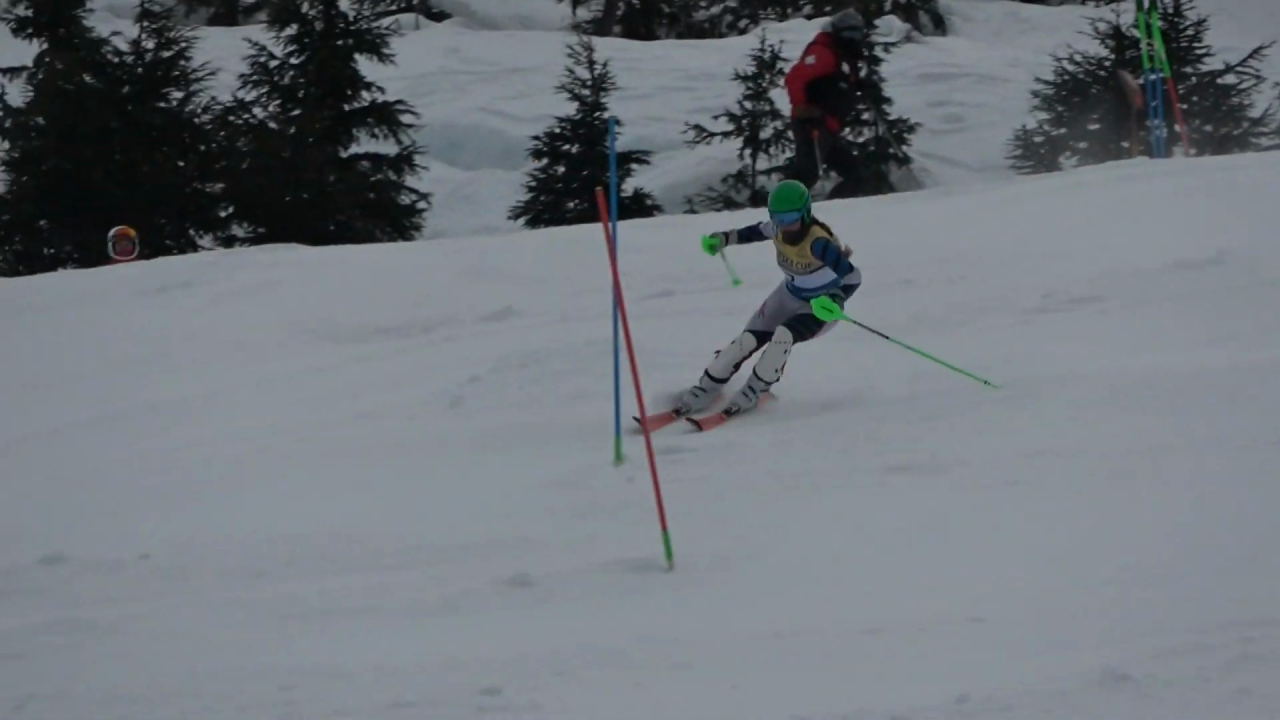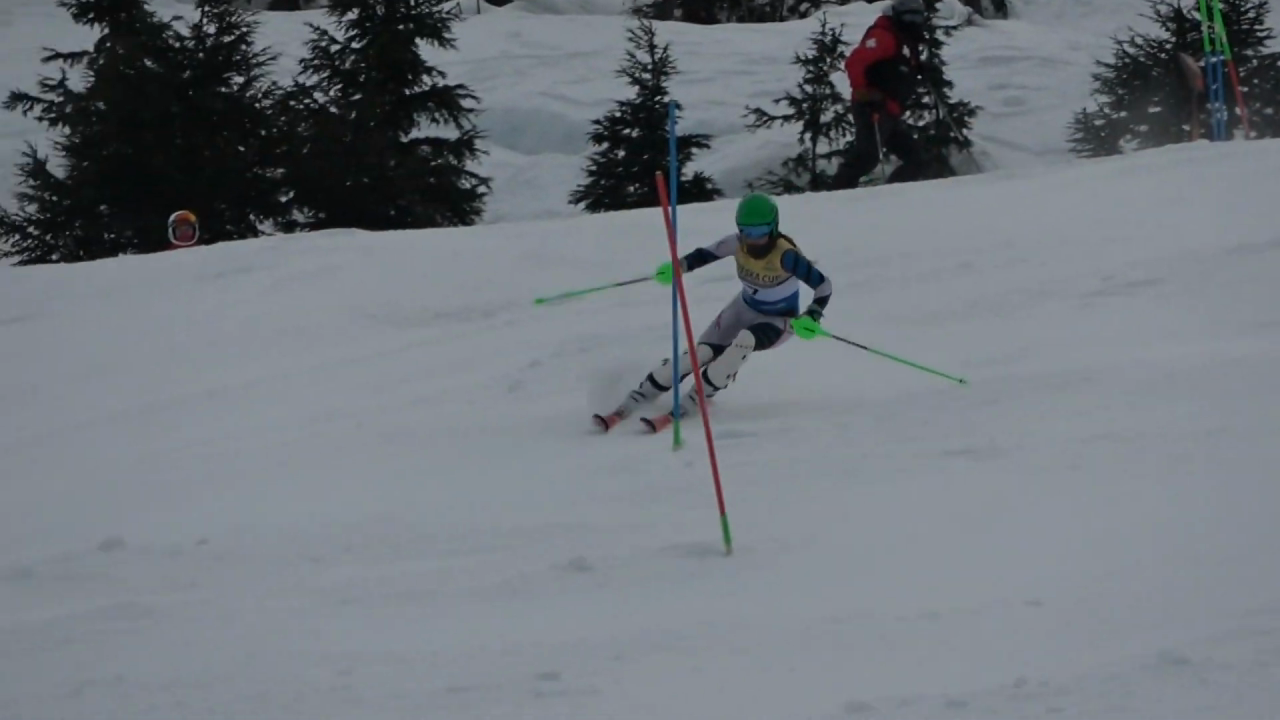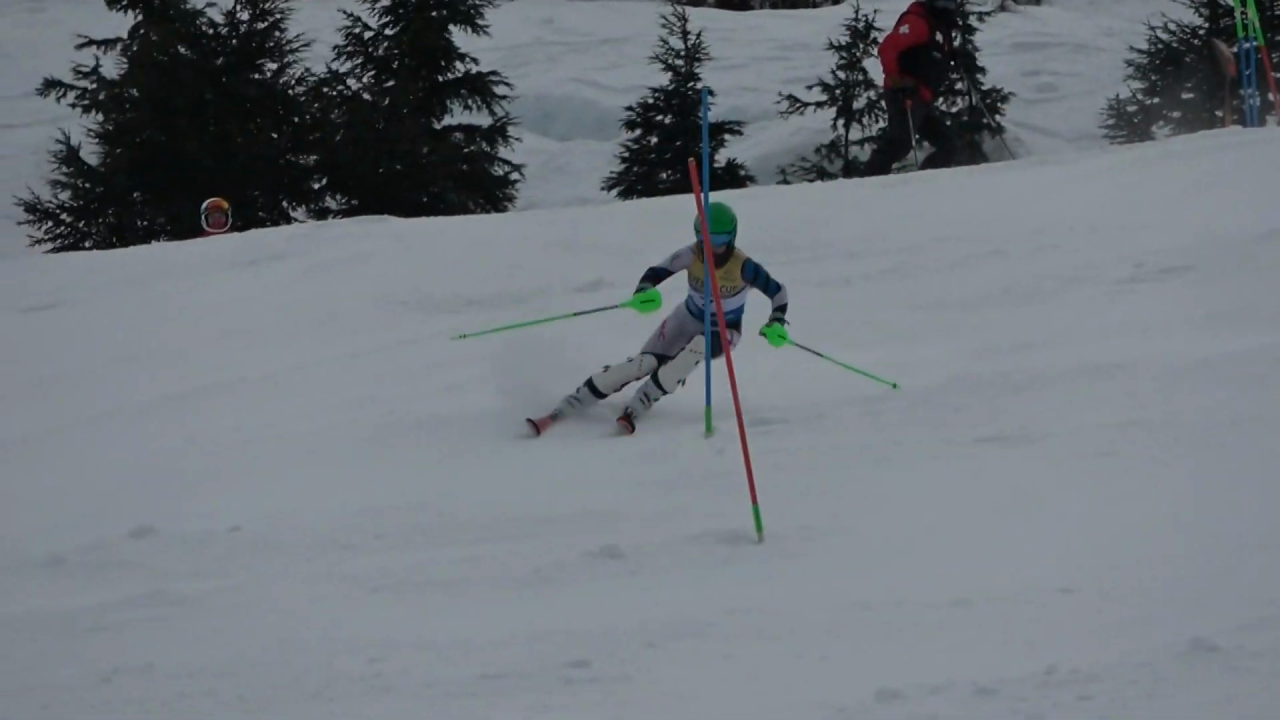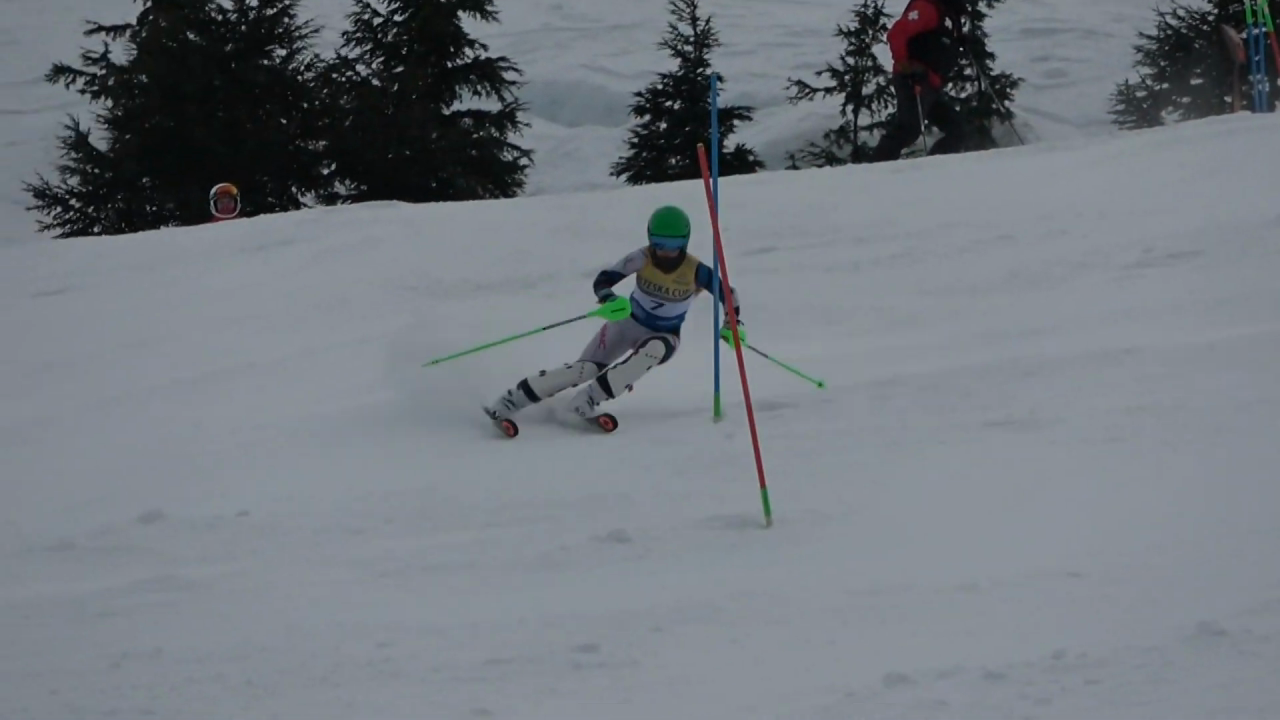
dt=0.1s
person 1, frame 1
left shoulder: (819, 244)
right shoulder: (779, 228)
left elbow: (853, 276)
right elbow: (758, 231)
left wrist: (835, 301)
right wrist: (723, 238)
right hip: (790, 295)
left knee: (782, 337)
right knee: (744, 343)
left ankle: (750, 394)
right ankle: (702, 393)
person 1, frame 2
left shoulder: (786, 255)
right shoulder: (738, 242)
left elbow: (823, 285)
right elbow: (704, 254)
left wrist: (812, 317)
right wrist: (675, 267)
left hip: (779, 322)
right hip: (744, 309)
left knee: (745, 340)
right knee: (701, 353)
left ankle: (691, 399)
right ankle: (636, 398)
person 1, frame 3
left shoulder: (743, 266)
right shoulder: (692, 253)
left elbow: (779, 292)
right elbow: (656, 273)
left wrist: (777, 323)
right wrist: (643, 292)
left hip: (722, 332)
right hip: (686, 319)
left knee: (698, 346)
right knee: (643, 363)
left ankle: (642, 402)
right ankle: (574, 403)
person 1, frame 4
left shoulder: (696, 270)
right shoulder: (641, 258)
left elbow: (729, 294)
right elbow: (601, 280)
left wrist: (733, 324)
right wrist: (607, 299)
left hip: (663, 337)
right hip: (628, 324)
left knee: (655, 349)
right knee: (585, 370)
left ankle: (587, 401)
right ankle: (510, 402)
person 2, frame 1
left shoulder: (847, 60)
right shoulder: (824, 52)
left elbow: (846, 97)
right elbow: (795, 78)
right wrist: (802, 110)
left hip: (829, 130)
right hip: (813, 125)
left knee: (855, 175)
right knee: (807, 173)
person 2, frame 2
left shoulder: (908, 43)
right shoulder: (885, 36)
left elbow: (907, 80)
right elbow: (855, 62)
right wrist: (862, 94)
left hip: (890, 114)
right hip: (873, 108)
left knee: (916, 159)
right knee: (867, 157)
person 2, frame 3
left shoulder: (941, 30)
right shoulder: (918, 22)
left elbow: (940, 68)
right elbow: (888, 47)
right wrist: (895, 80)
left hip: (922, 101)
right hip: (905, 95)
left knee: (947, 146)
right knee: (899, 144)
person 2, frame 4
left shoulder: (951, 16)
left elbow: (949, 54)
right elbow: (897, 33)
right wrist: (904, 65)
left hip: (932, 86)
right hip: (915, 81)
left knee: (956, 131)
right knee: (909, 129)
